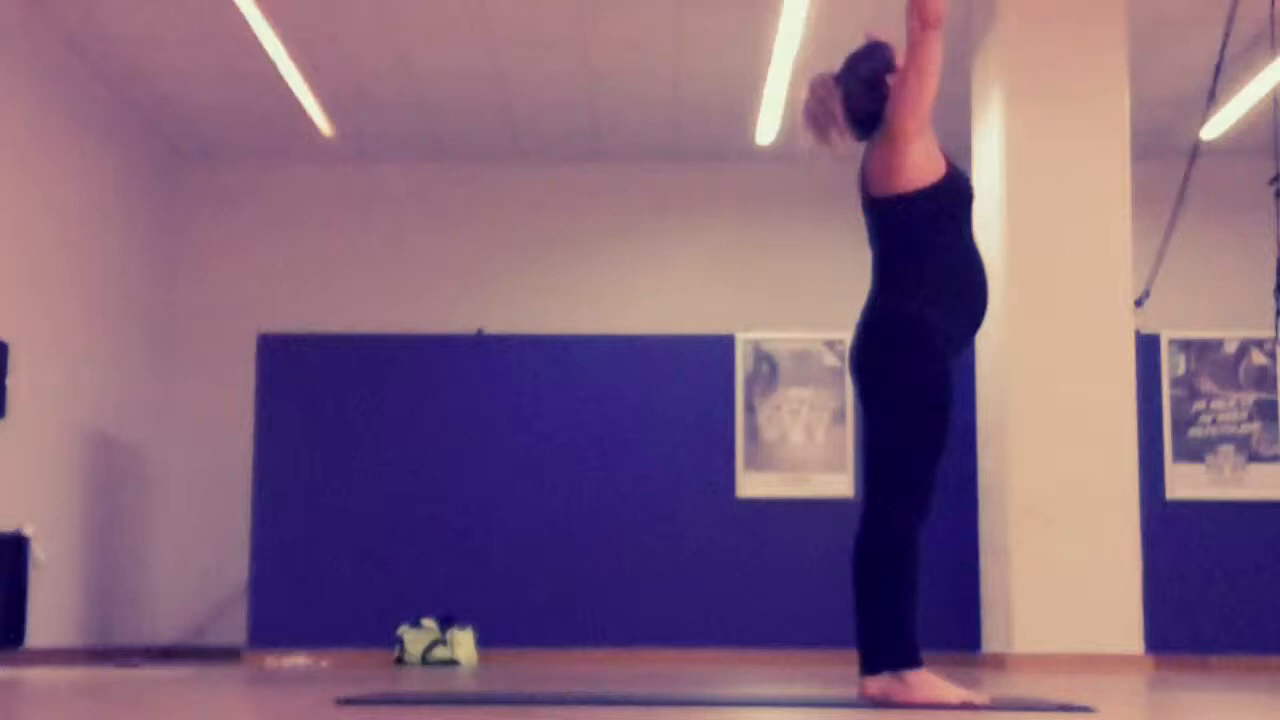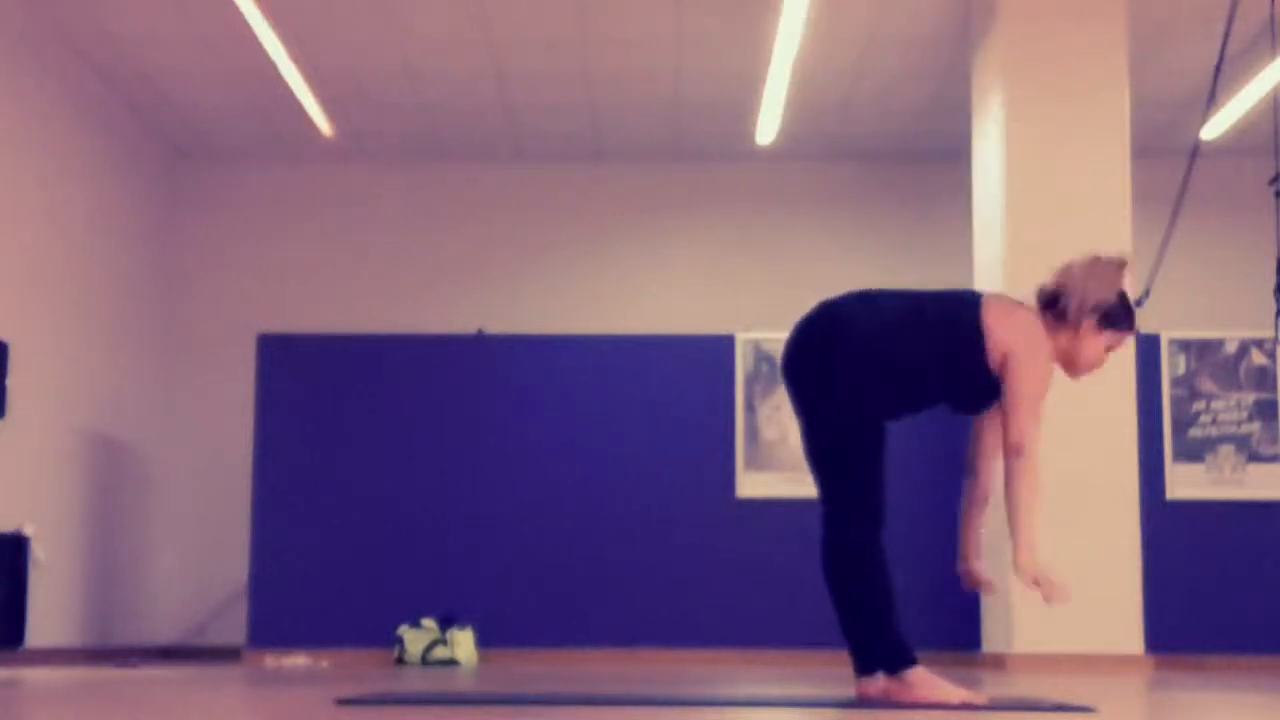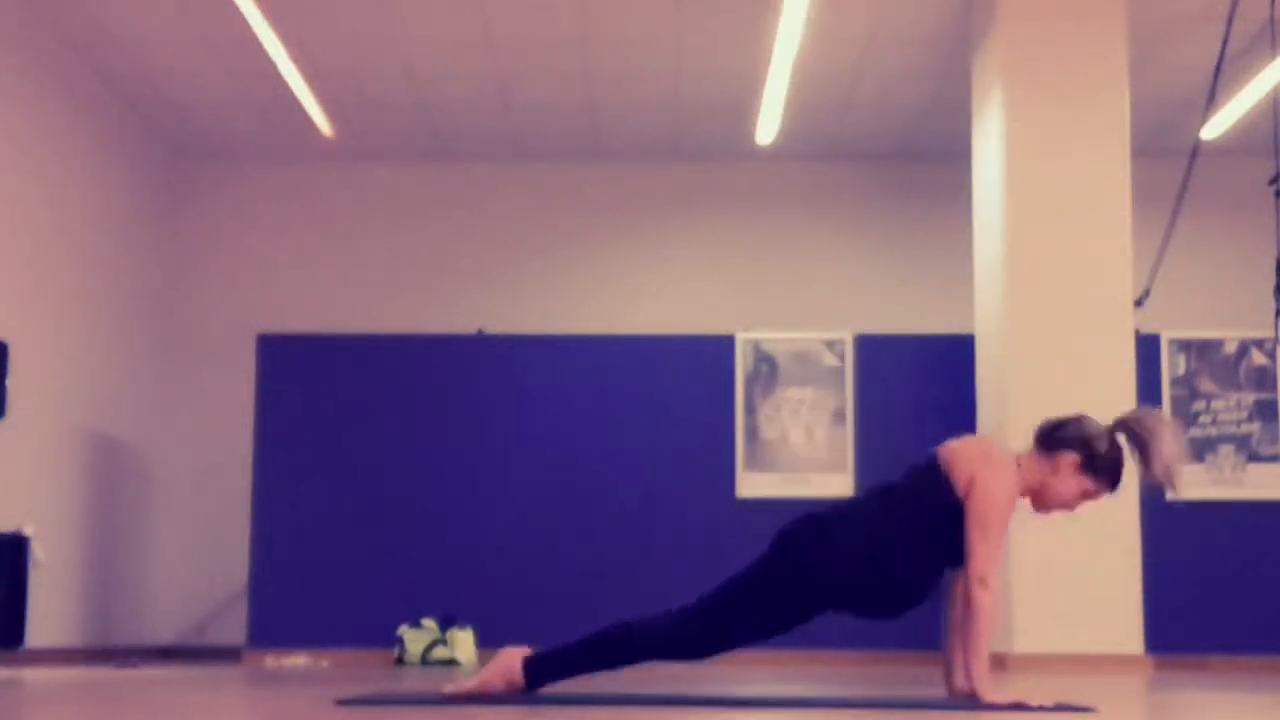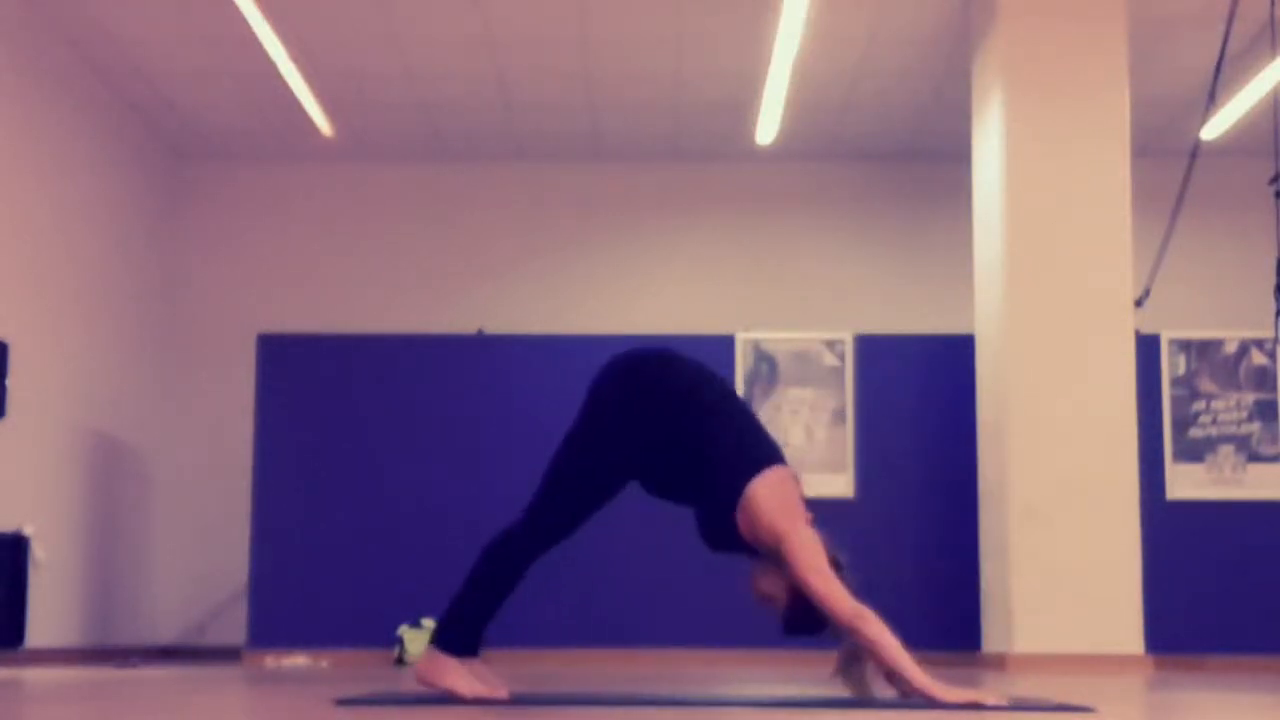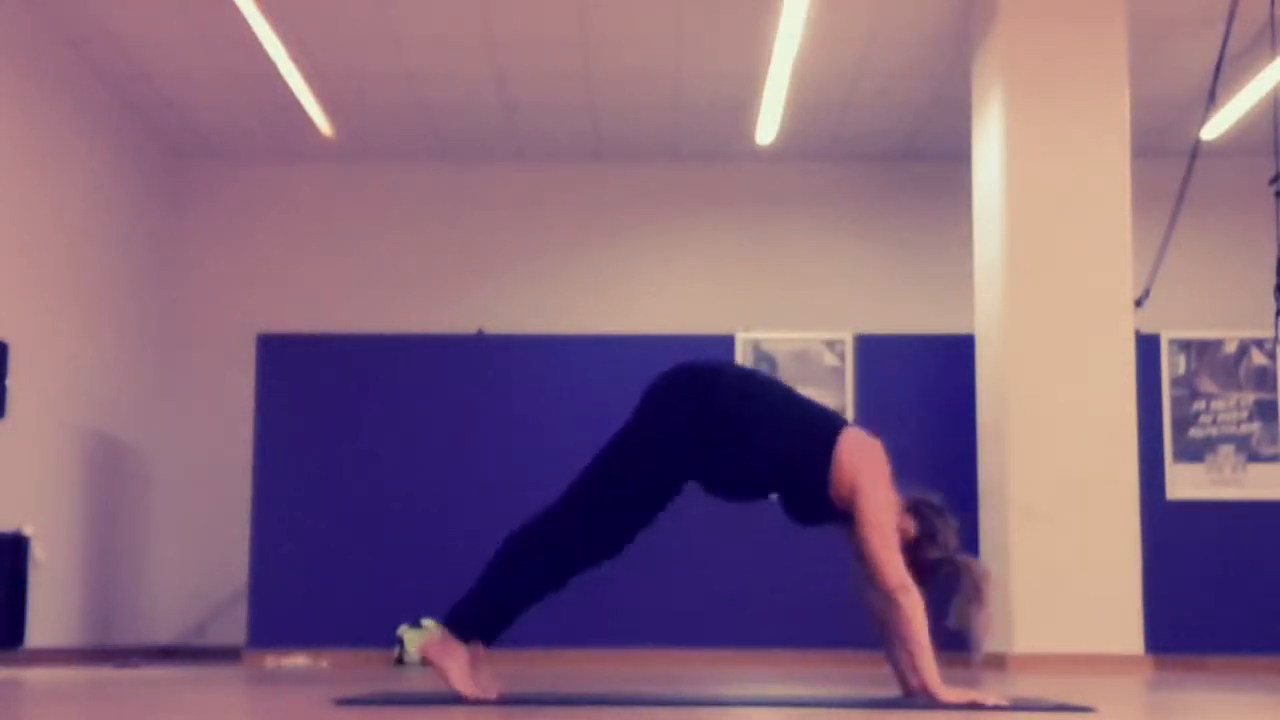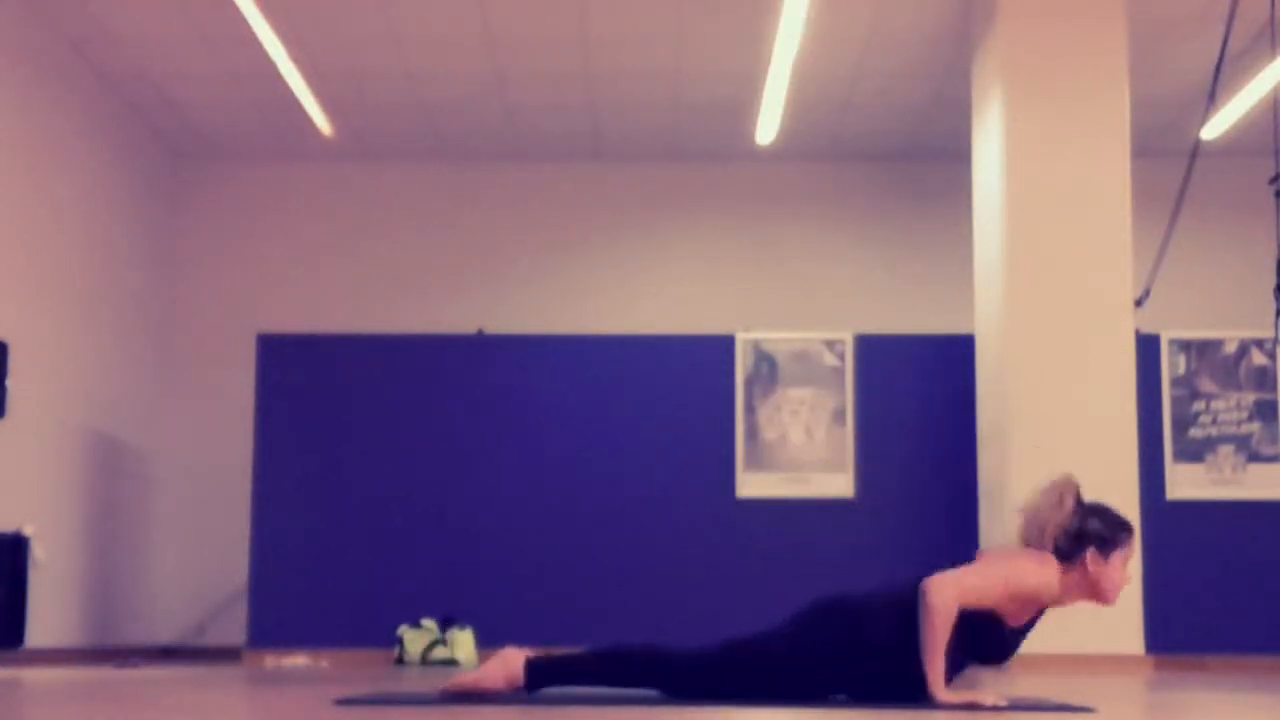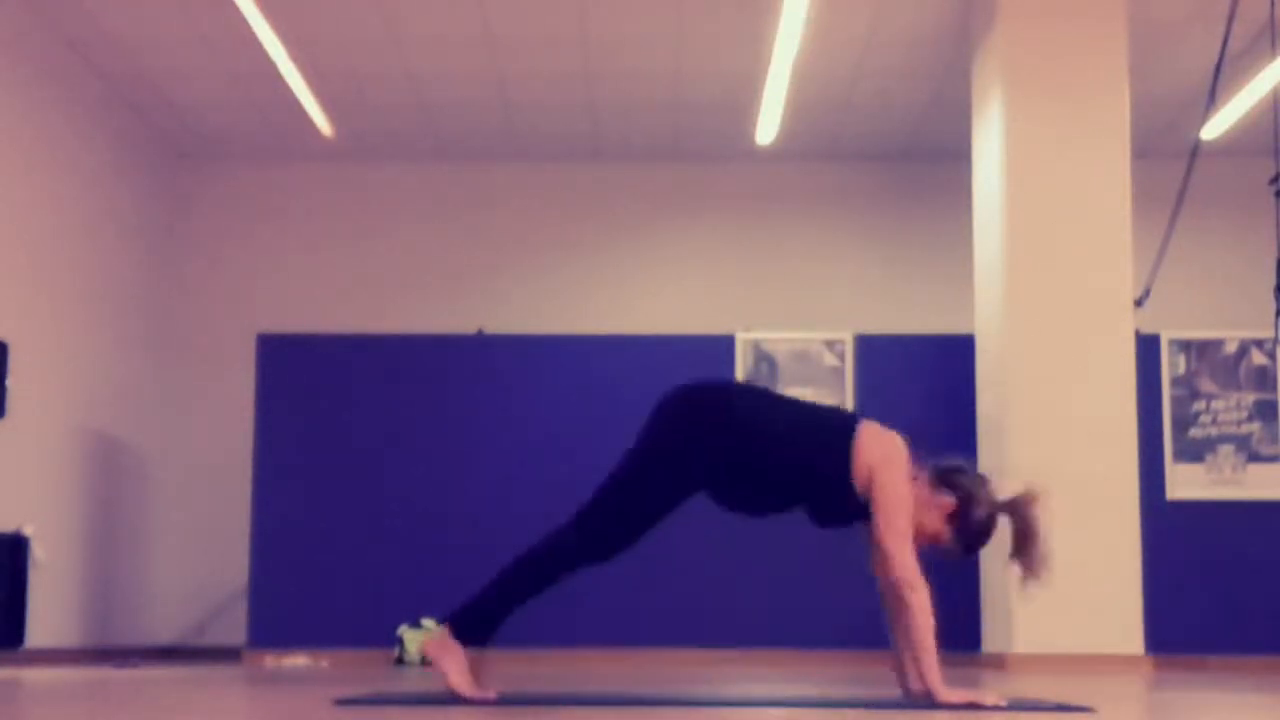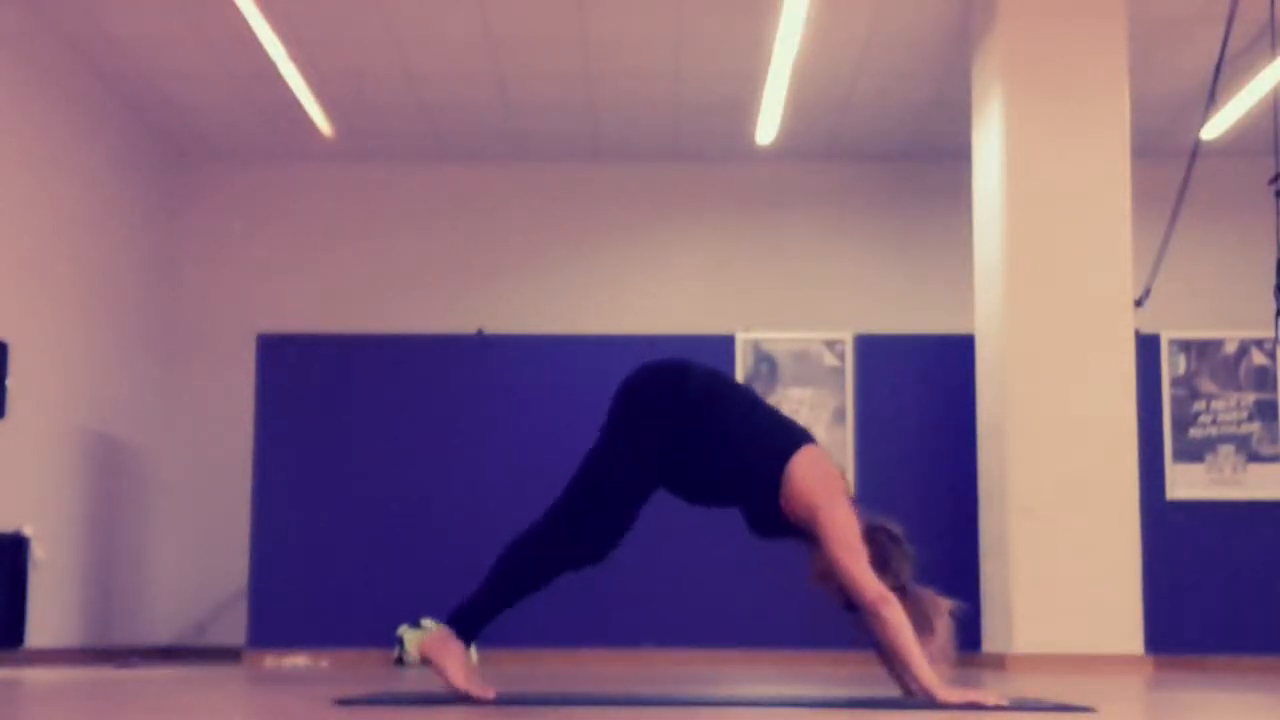
dt=0.7s
person 1, frame 1
left shoulder: (902, 152)
right shoulder: (900, 146)
left hip: (905, 347)
right hip: (908, 346)
left knee: (894, 509)
right knee: (899, 508)
left ankle: (884, 667)
right ankle: (898, 670)
person 1, frame 2
left shoulder: (1014, 337)
right shoulder: (1030, 341)
left elbow: (984, 461)
right elbow: (1020, 451)
left wrist: (968, 545)
right wrist: (1025, 555)
left hip: (833, 354)
right hip: (841, 349)
left knee: (854, 519)
right knee: (855, 520)
left ankle: (877, 669)
right ankle: (894, 670)
person 1, frame 3
left shoulder: (988, 474)
right shoulder: (993, 469)
left elbow: (966, 581)
right elbow: (978, 581)
left wrist: (956, 673)
right wrist: (977, 683)
left hip: (823, 556)
right hip: (821, 559)
left knee: (688, 632)
right knee: (689, 635)
left ankle: (535, 664)
right ankle: (531, 668)
person 1, frame 4
left shoulder: (784, 525)
right shoulder: (780, 525)
left elbow: (852, 617)
right elbow: (853, 615)
left wrist: (910, 678)
right wrist: (932, 688)
left hip: (664, 397)
right hip: (637, 394)
left knee: (546, 527)
right knee: (543, 524)
left ankle: (456, 651)
right ankle: (448, 652)
person 1, frame 5
left shoulder: (876, 484)
right shoulder: (870, 484)
left elbow: (892, 589)
right elbow: (898, 591)
left wrist: (910, 675)
right wrist: (934, 686)
left hip: (699, 417)
right hip: (694, 404)
left knee: (591, 539)
right knee: (571, 525)
left ankle: (466, 637)
right ankle: (455, 637)
person 1, frame 6
left shoulder: (1033, 570)
right shoulder: (1039, 573)
right elbow: (935, 589)
left wrist: (941, 680)
right wrist: (937, 684)
left hip: (848, 644)
right hip: (841, 647)
left knee: (684, 671)
right knee: (684, 675)
left ankle: (535, 666)
right ankle: (526, 668)
person 1, frame 7
left shoulder: (891, 471)
right shoulder: (891, 472)
left elbow: (893, 582)
right elbow: (906, 583)
left wrist: (910, 671)
right wrist: (936, 685)
left hip: (710, 429)
right hip: (702, 433)
left knee: (590, 542)
right knee: (588, 539)
left ankle: (457, 633)
right ankle: (450, 637)
person 1, frame 8
left shoulder: (835, 514)
right shoulder: (827, 507)
left elbow: (877, 602)
right elbow: (877, 599)
left wrist: (923, 682)
right wrist: (936, 688)
left hip: (676, 416)
right hip: (662, 408)
left knee: (586, 541)
right knee: (569, 532)
left ankle: (454, 637)
right ankle: (449, 637)
